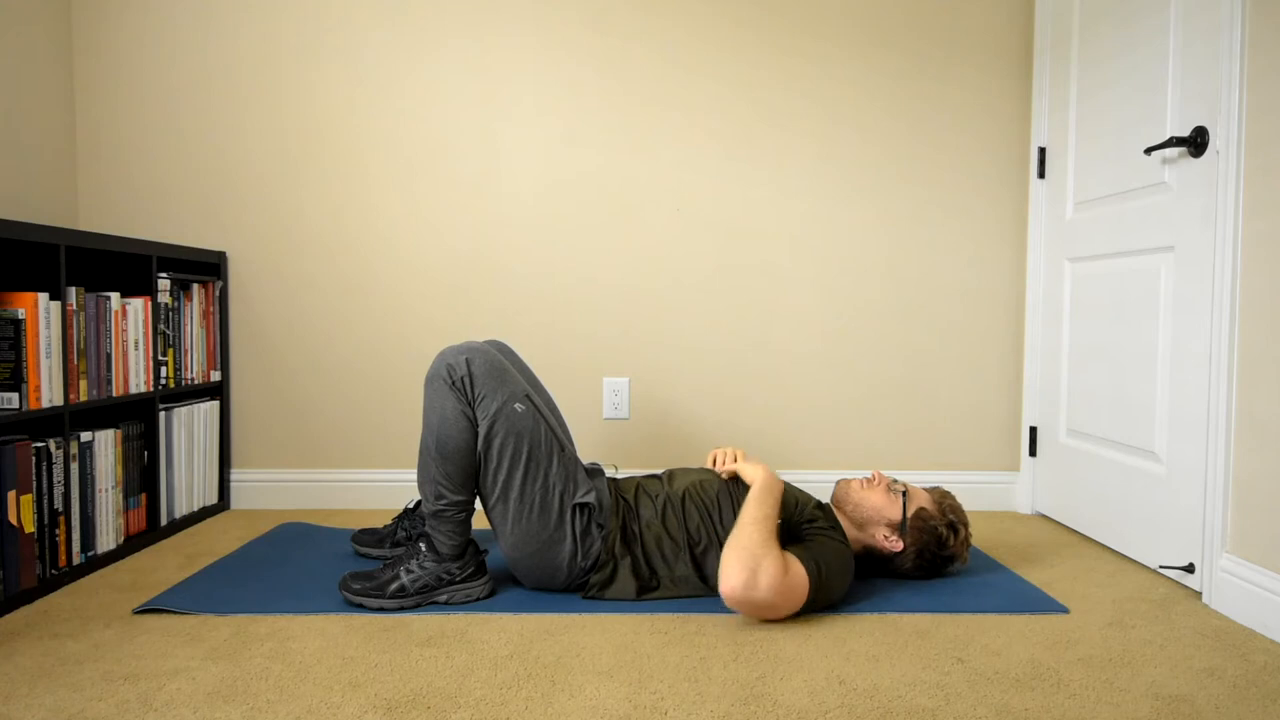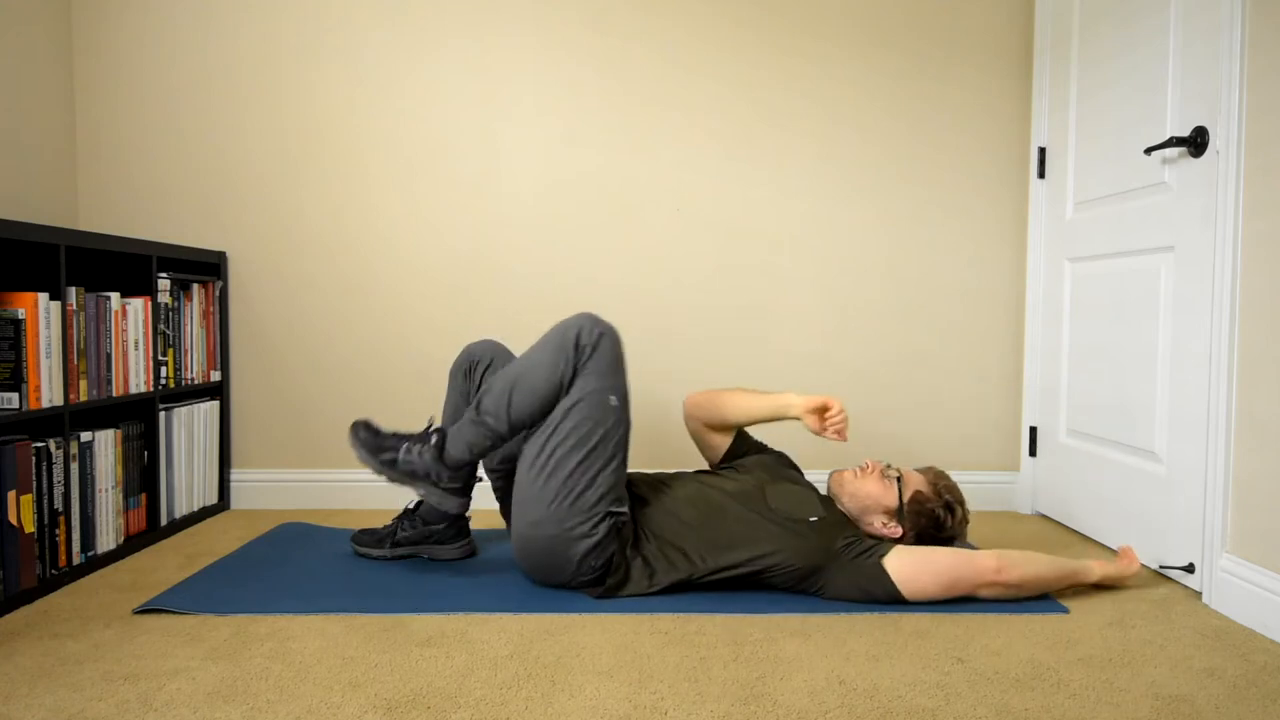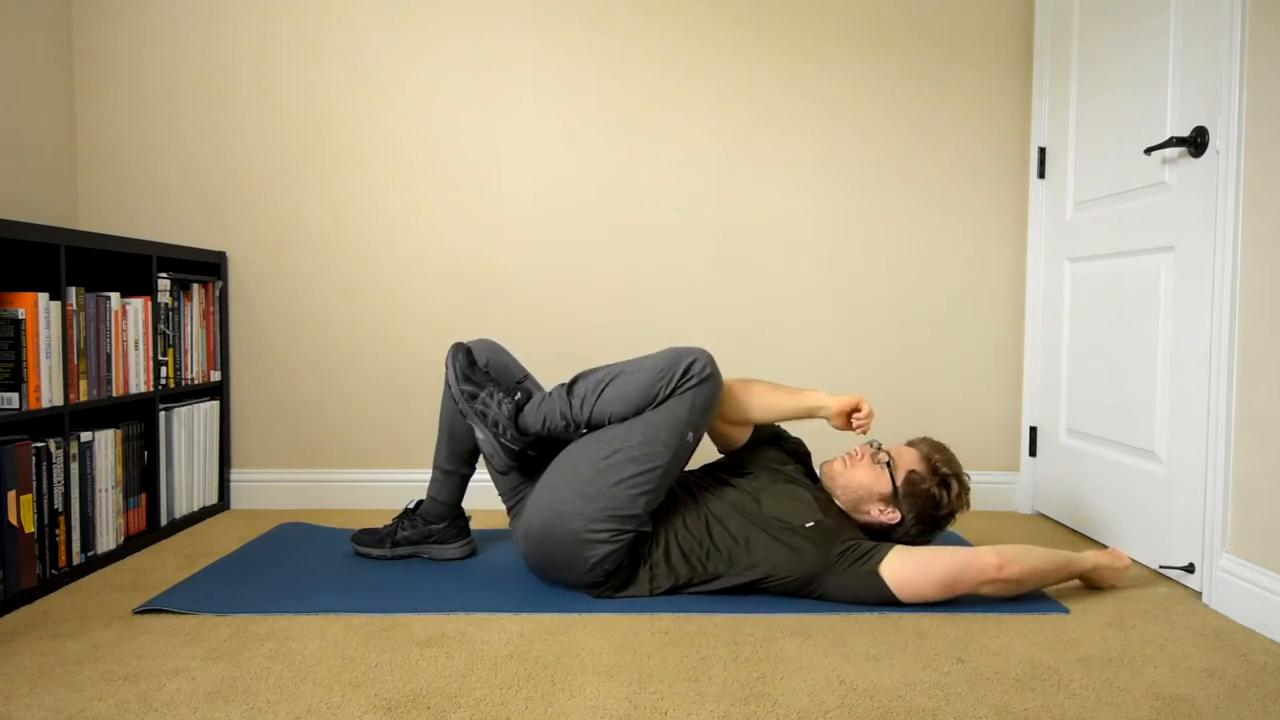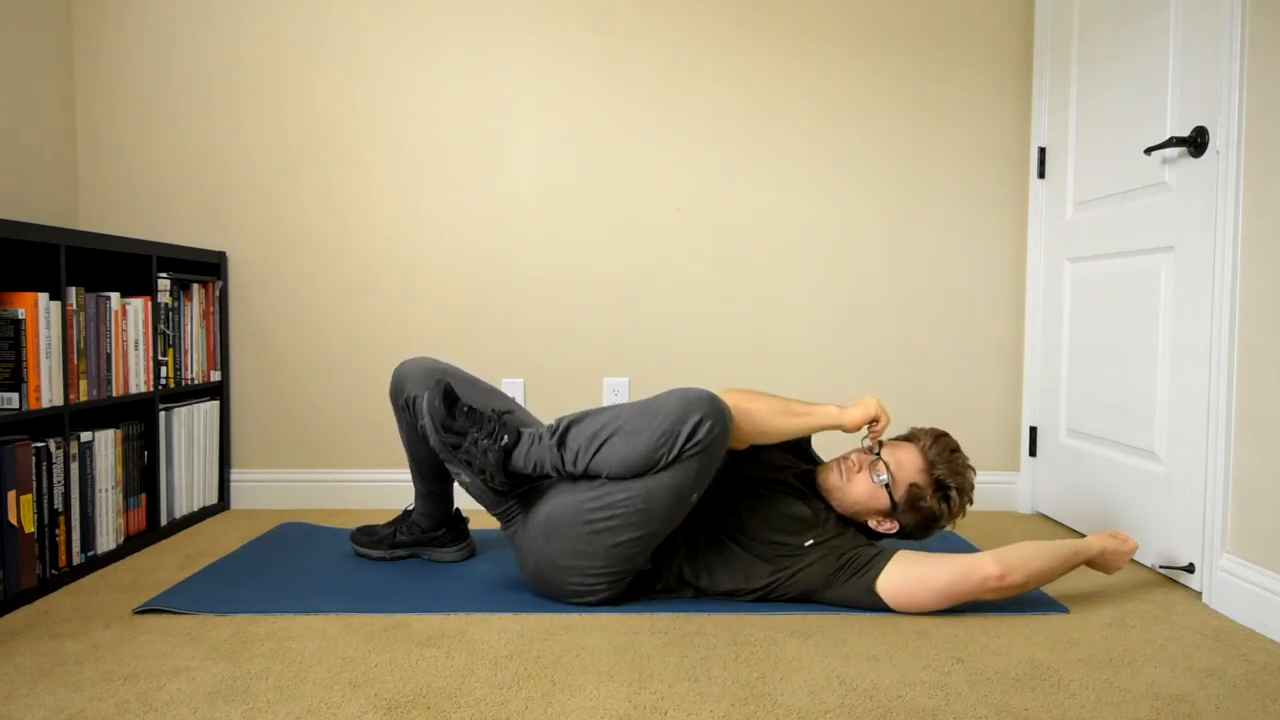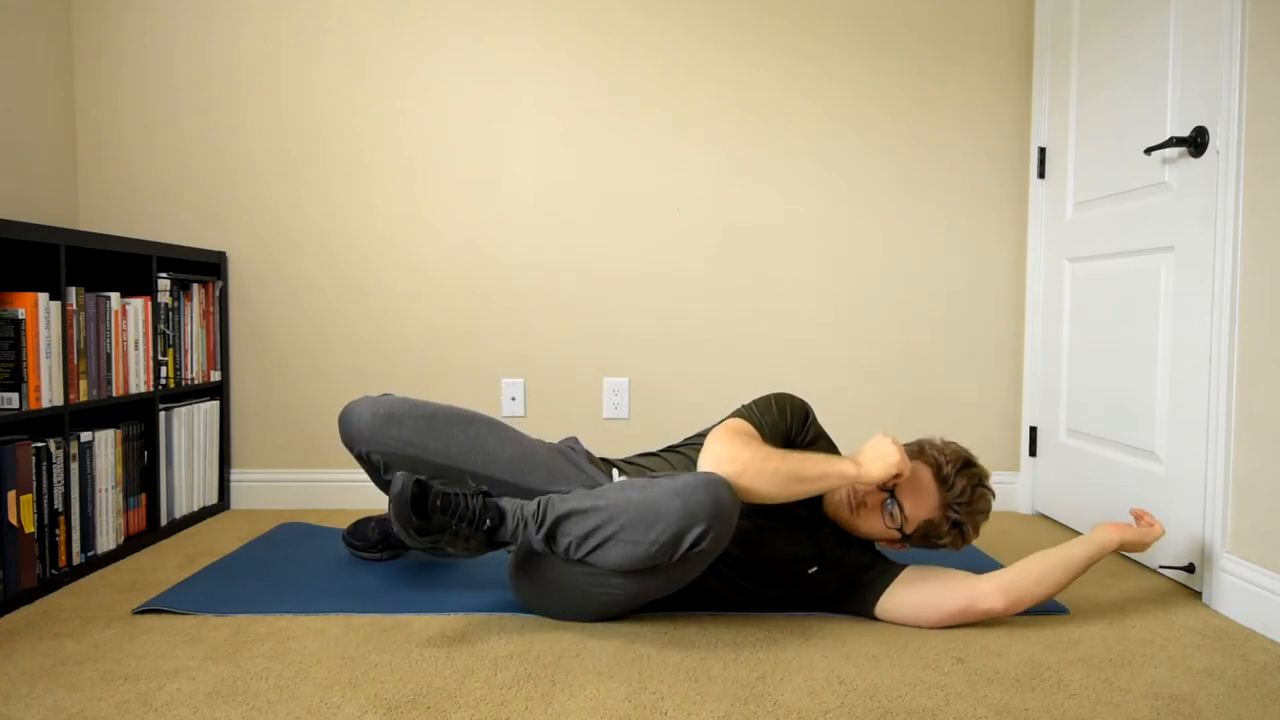
dt=1s
person 1, frame 1
left shoulder: (827, 559)
right shoulder: (805, 513)
left elbow: (743, 585)
left wrist: (765, 485)
right wrist: (733, 463)
left hip: (572, 542)
right hip: (598, 500)
left knee: (463, 369)
right knee: (487, 357)
left ankle: (445, 562)
right ankle: (428, 523)
person 1, frame 2
left shoulder: (846, 554)
right shoulder: (780, 479)
left elbow: (984, 570)
right elbow: (699, 410)
left wrist: (1096, 569)
right wrist: (794, 404)
left hip: (577, 545)
right hip: (567, 525)
left knee: (587, 337)
right knee: (483, 357)
left ankle: (444, 464)
right ankle: (438, 524)
person 1, frame 3
left shoulder: (844, 554)
right shoulder: (787, 464)
left elbow: (989, 567)
right elbow: (720, 407)
right wrist: (820, 403)
left hip: (580, 542)
right hip: (554, 507)
left knee: (690, 366)
right knee: (480, 355)
left ankle: (518, 419)
right ankle: (439, 523)
person 1, frame 4
left shoulder: (844, 556)
right shoulder: (790, 450)
left elbow: (987, 572)
right elbow: (729, 410)
right wrist: (839, 415)
left hip: (573, 564)
right hip: (551, 504)
left knee: (693, 414)
right knee: (420, 380)
left ankle: (507, 454)
right ankle: (434, 528)
person 1, frame 5
left shoulder: (846, 568)
right shoulder: (791, 419)
left elbow: (991, 596)
right elbow: (722, 458)
right wrist: (853, 464)
left hip: (570, 581)
right hip: (576, 480)
left knee: (705, 506)
right knee: (368, 423)
left ankle: (492, 524)
right ankle: (421, 525)
